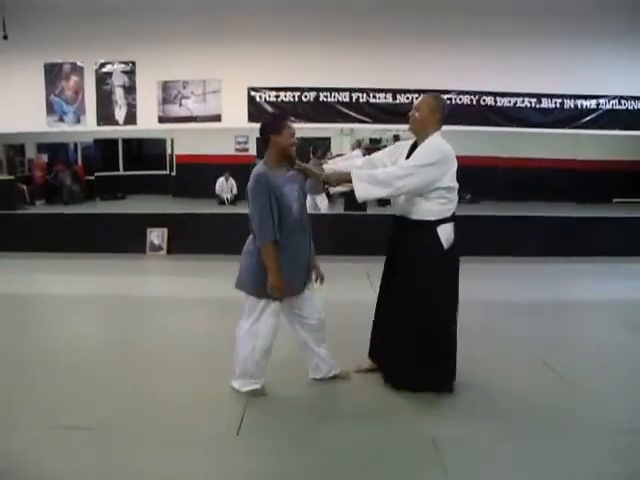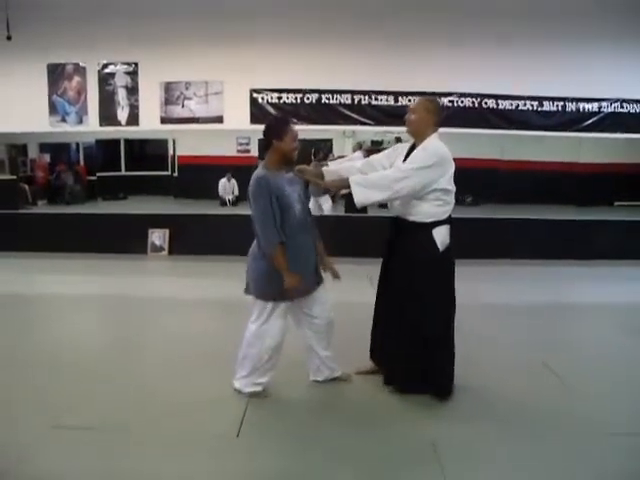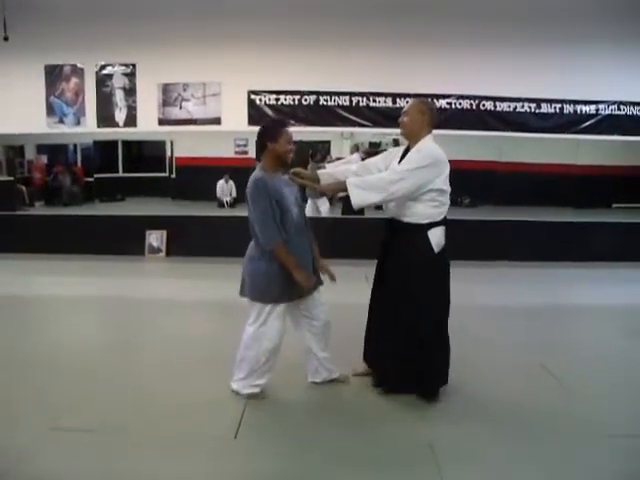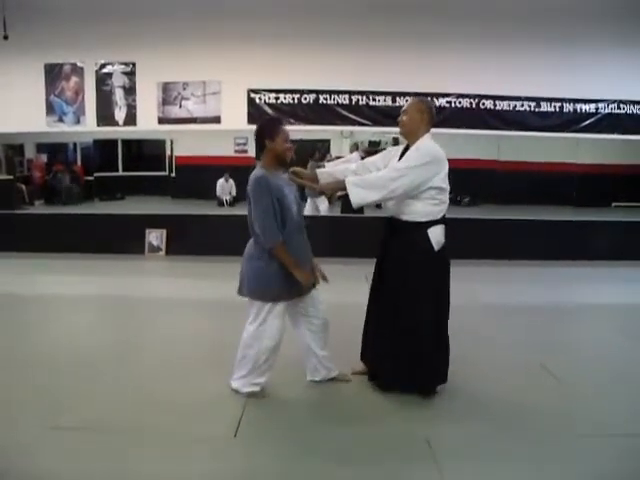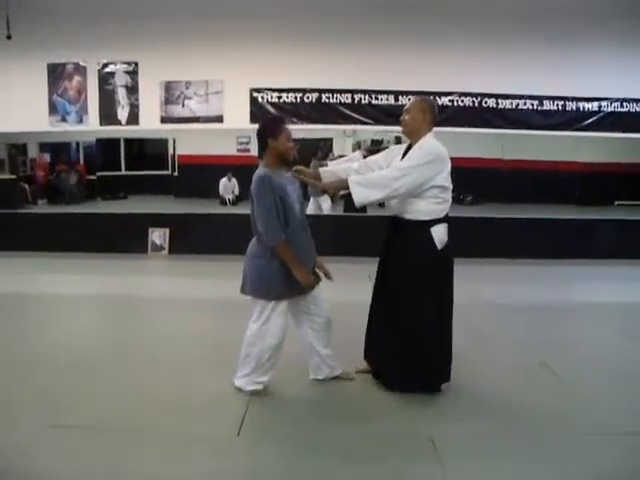
dt=0.2s
person 1, frame 1
left shoulder: (439, 153)
right shoulder: (405, 148)
left elbow: (395, 178)
right elbow: (370, 163)
left wrist: (346, 177)
right wrist: (323, 170)
left hip: (431, 239)
right hip: (407, 233)
left knee: (431, 309)
right knee: (395, 298)
left ankle: (433, 374)
right ankle: (387, 359)
person 1, frame 2
left shoulder: (436, 154)
right shoulder: (404, 150)
left elbow: (394, 181)
right elbow: (368, 166)
left wrist: (344, 183)
right wrist: (322, 173)
left hip: (428, 241)
right hip: (405, 234)
left knee: (428, 311)
right knee: (394, 300)
left ankle: (433, 377)
right ankle: (389, 361)
person 1, frame 3
left shoulder: (431, 156)
right shoulder: (400, 154)
left elbow: (390, 183)
right elbow: (364, 169)
left wrist: (341, 185)
right wrist: (317, 176)
left hip: (423, 242)
right hip: (400, 235)
left knee: (422, 312)
right knee: (389, 302)
left ankle: (426, 378)
right ankle: (384, 363)
person 1, frame 4
left shoulder: (430, 154)
right shoulder: (398, 153)
left elbow: (388, 181)
right elbow: (363, 168)
left wrist: (340, 185)
right wrist: (315, 176)
left hip: (423, 241)
right hip: (399, 235)
left knee: (421, 310)
right knee: (388, 301)
left ankle: (423, 375)
right ankle: (382, 362)
person 1, frame 5
left shoulder: (432, 153)
right shoulder: (401, 152)
left elbow: (391, 180)
right elbow: (365, 167)
left wrist: (343, 184)
right wrist: (318, 175)
left hip: (425, 240)
right hip: (402, 233)
left knee: (424, 309)
right knee: (391, 300)
left ankle: (426, 374)
right ankle: (385, 360)
person 2, frame 1
left shoulder: (295, 175)
right shoulder: (261, 178)
right elbow: (264, 233)
left wrist: (311, 259)
right wrist: (273, 273)
left hip: (296, 262)
right hip: (267, 266)
left knee: (311, 318)
right knee: (259, 326)
left ankle: (322, 368)
right ankle: (246, 380)
person 2, frame 2
left shoulder: (294, 177)
right shoulder: (262, 181)
left elbow: (308, 222)
right elbow: (268, 236)
left wrist: (323, 258)
right wrist: (286, 273)
left hip: (303, 264)
right hip: (274, 269)
left knee: (320, 319)
right knee: (267, 328)
left ankle: (324, 370)
right ankle: (248, 380)
person 2, frame 3
left shoulder: (287, 179)
right shoulder: (260, 183)
left elbow: (303, 225)
right elbow: (270, 238)
left wrist: (317, 261)
right wrist: (297, 270)
left hip: (298, 266)
right hip: (271, 270)
left knee: (316, 320)
right knee: (265, 330)
left ankle: (322, 371)
right ankle: (246, 383)
person 2, frame 4
left shoulder: (285, 177)
right shoulder: (260, 181)
right elbow: (269, 236)
left wrist: (309, 261)
right wrist: (296, 269)
left hip: (294, 266)
right hip: (270, 269)
left knee: (314, 319)
right knee: (265, 329)
left ankle: (321, 370)
right ankle: (246, 381)
person 2, frame 5
left shoulder: (288, 176)
right shoulder: (264, 180)
right elbow: (272, 235)
left wrist: (313, 259)
right wrist: (296, 268)
left hip: (296, 265)
right hip: (272, 268)
left knee: (317, 317)
right knee: (268, 327)
left ankle: (324, 368)
right ankle: (249, 380)
